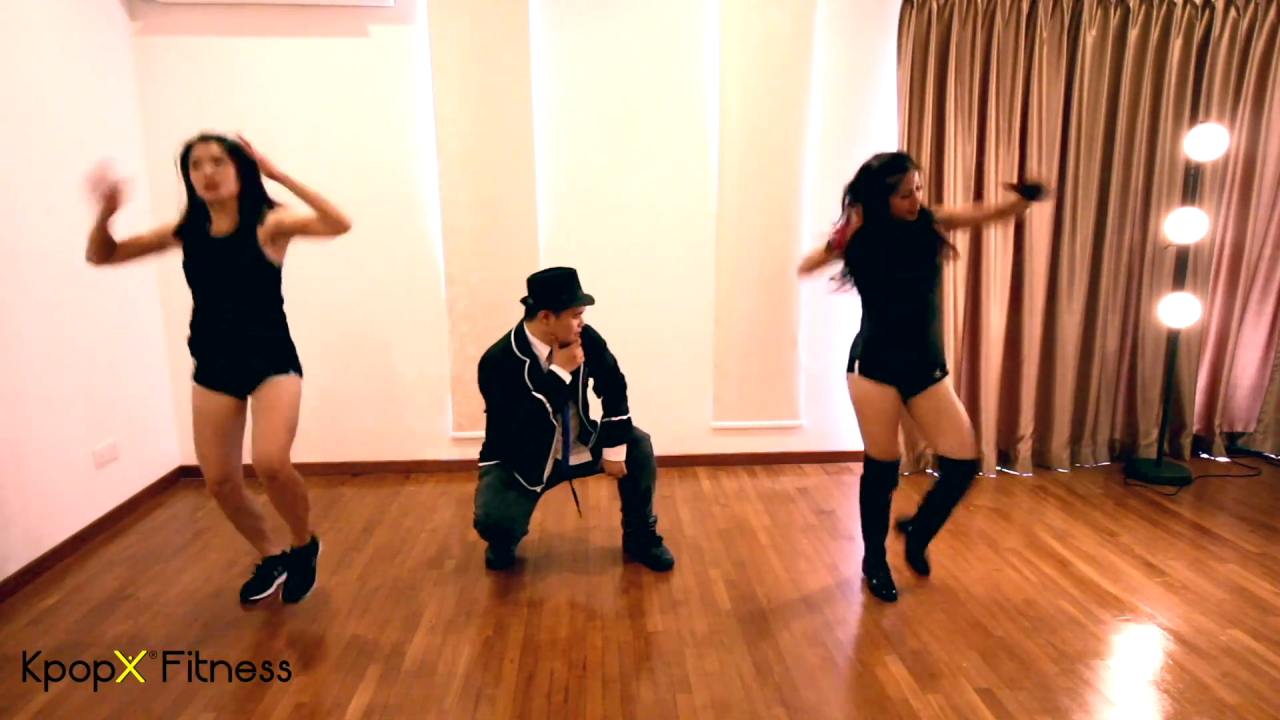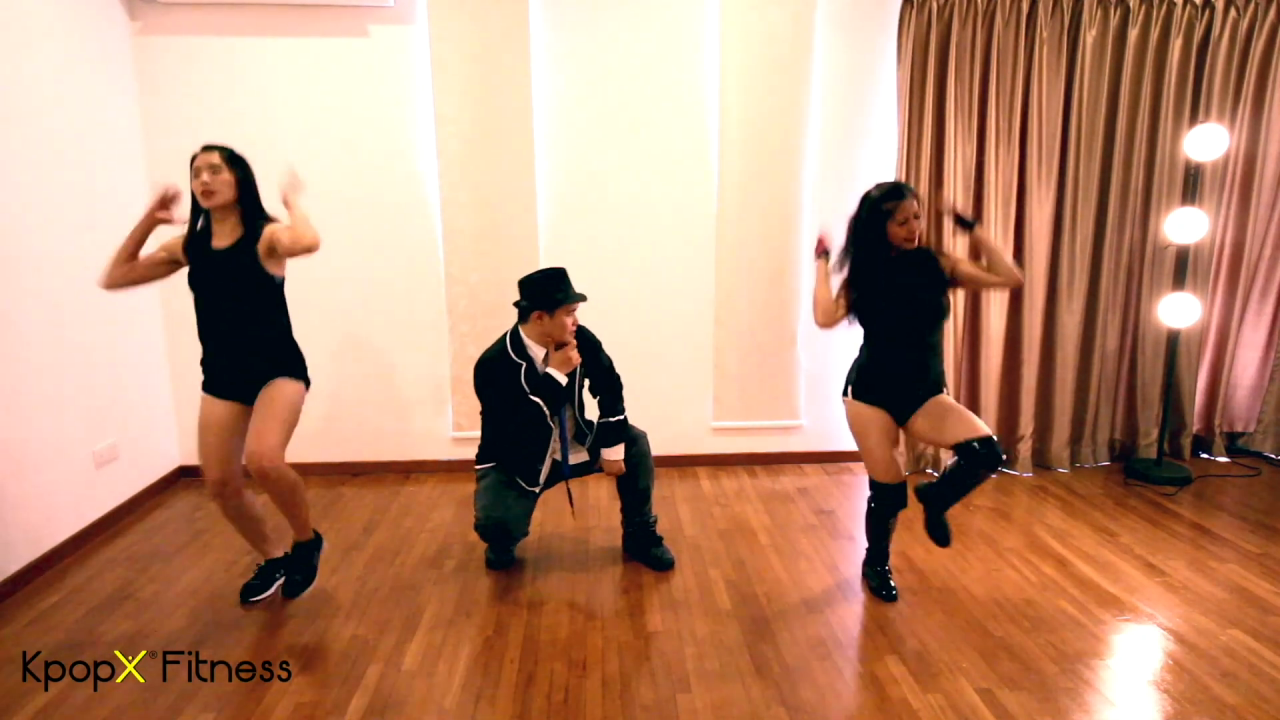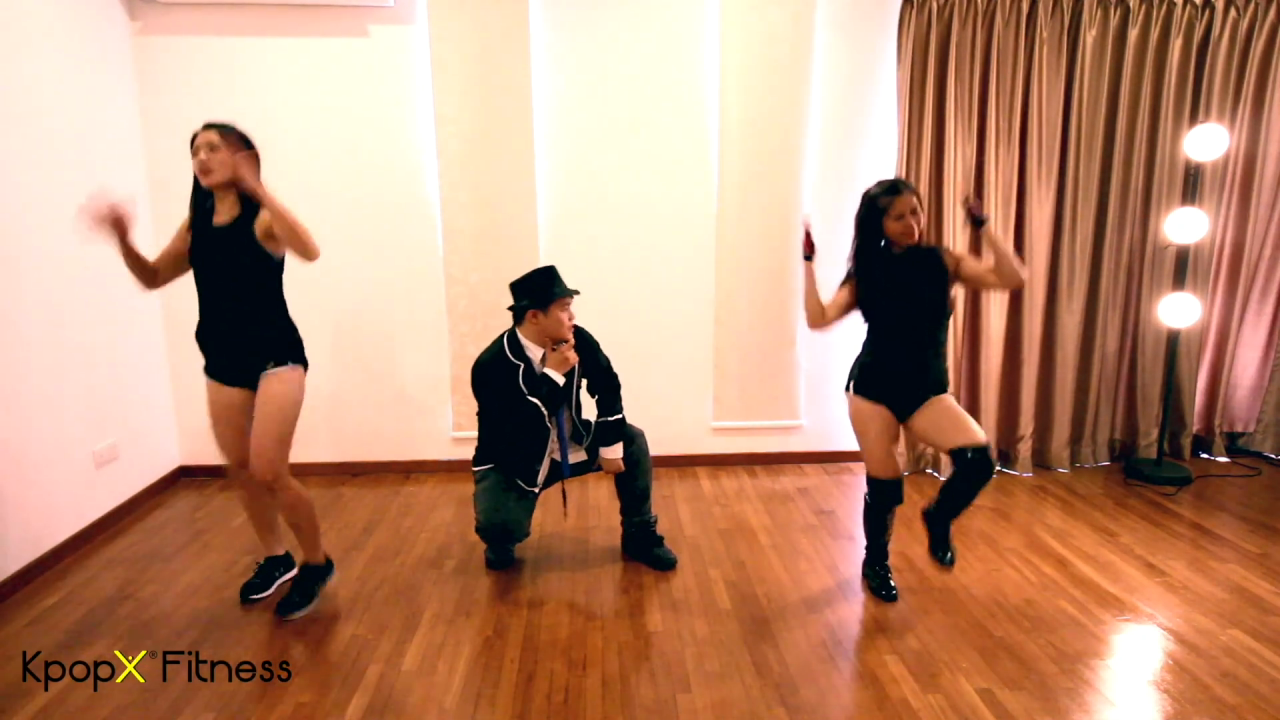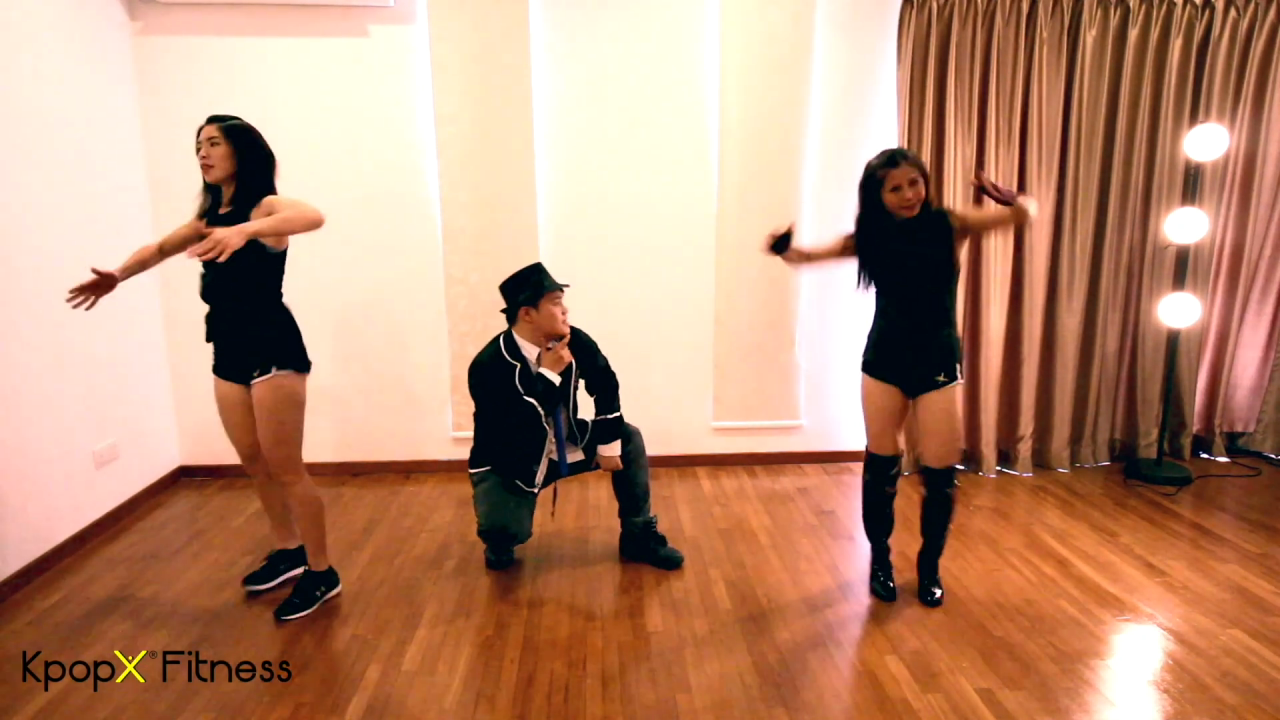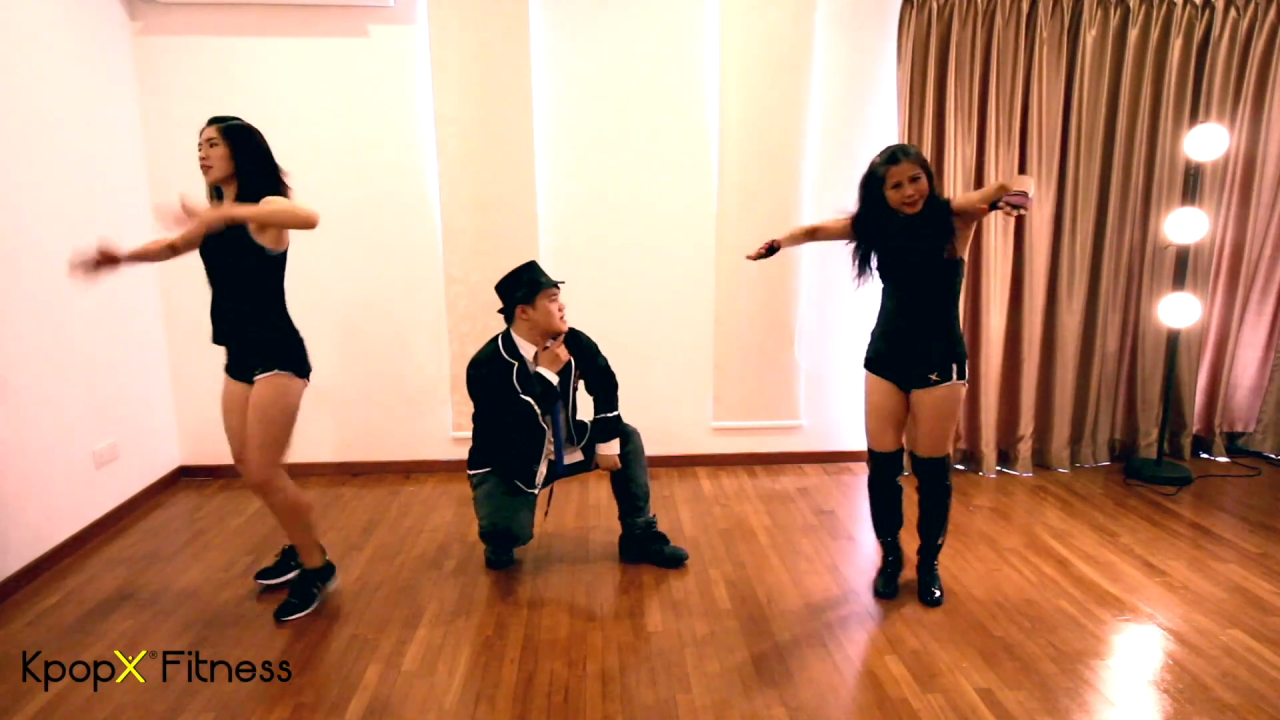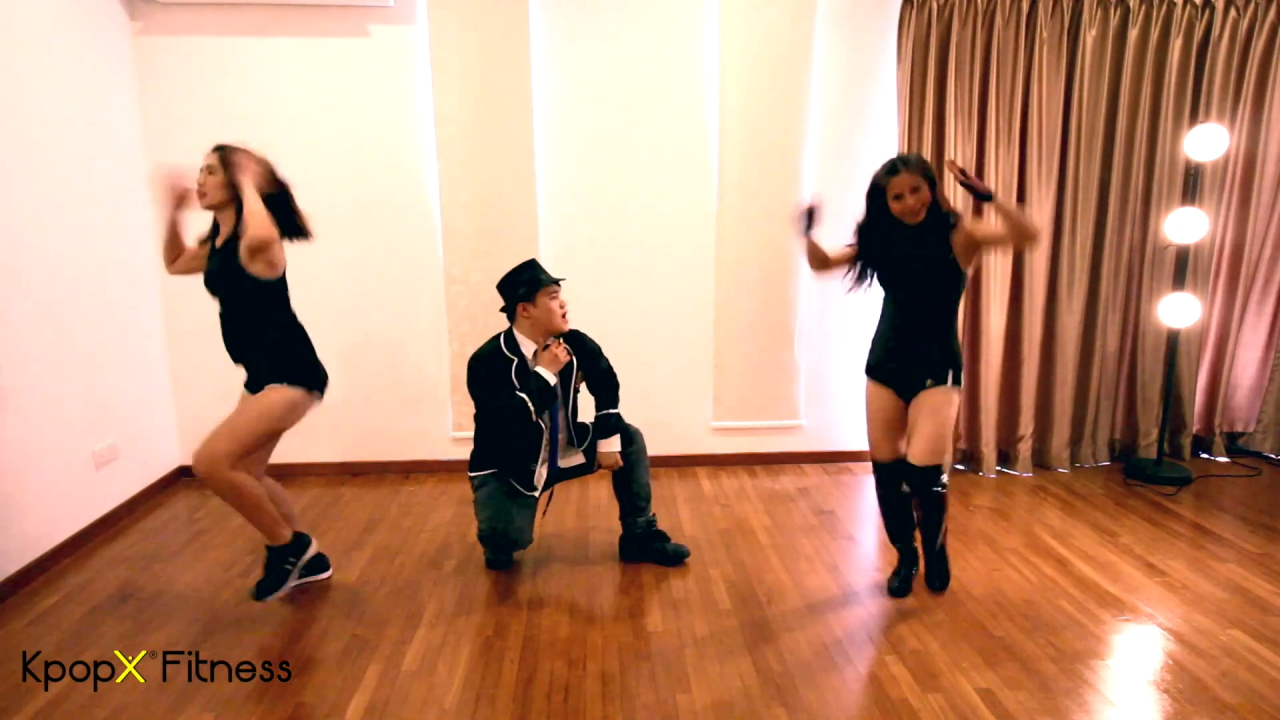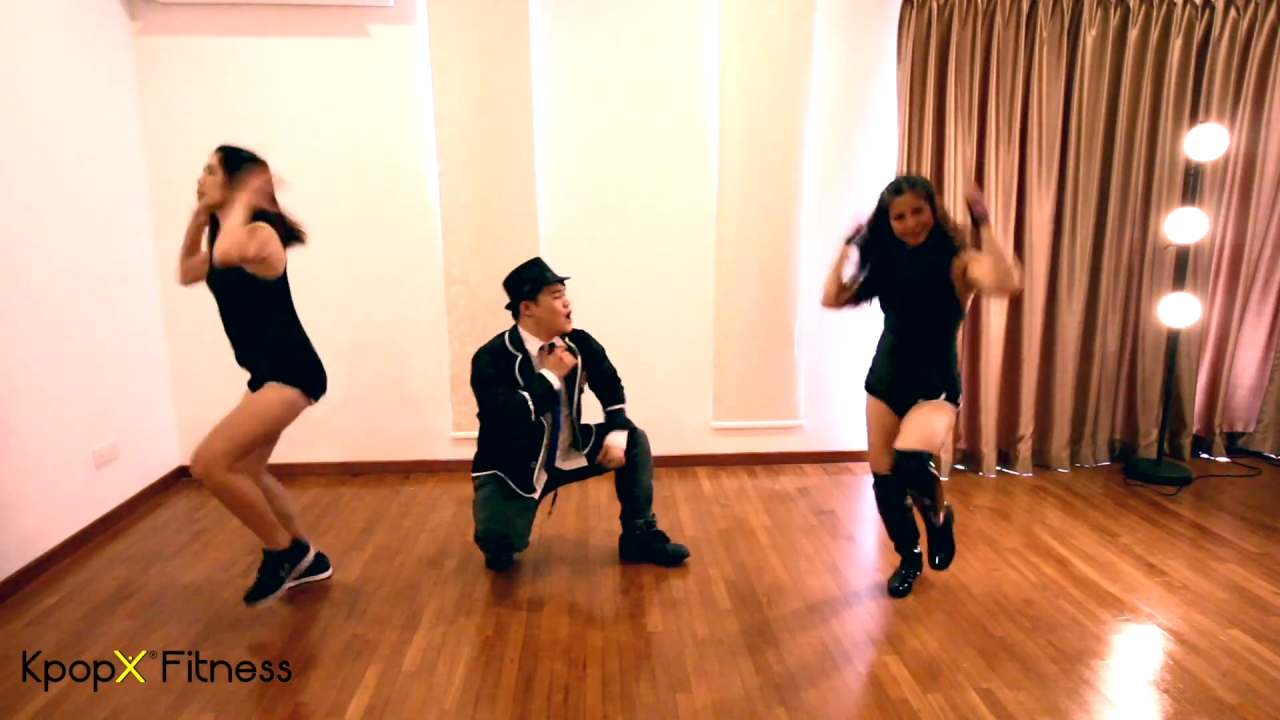
dt=0.1s
person 1, frame 1
left shoulder: (268, 221)
right shoulder: (184, 230)
left elbow: (340, 225)
right elbow: (101, 256)
left wrist: (285, 180)
right wrist: (105, 214)
left hip: (273, 365)
right hip: (214, 371)
left knee: (271, 462)
right knee: (220, 481)
left ankle: (304, 543)
right ankle: (272, 557)
person 1, frame 2
left shoulder: (268, 236)
right shoulder: (188, 245)
left elbow: (308, 243)
right elbow: (114, 279)
left wrist: (292, 201)
right wrist: (148, 221)
left hip: (279, 371)
right hip: (222, 378)
left knee: (263, 462)
right knee: (220, 483)
left ankle: (305, 539)
right ankle: (274, 559)
person 1, frame 3
left shoulder: (263, 217)
right shoulder: (196, 225)
left elbow: (308, 250)
right elbow: (153, 278)
left wrist: (261, 192)
right wrist: (123, 237)
left hip: (276, 354)
right hip: (223, 360)
left knee: (269, 472)
right knee: (244, 473)
left ankle: (316, 562)
right ankle: (276, 559)
person 1, frame 4
left shoulder: (267, 206)
right shoulder: (207, 217)
left elbow: (313, 217)
right elbow: (160, 248)
left wrist: (244, 231)
right wrist: (116, 277)
left hip: (275, 352)
right hip: (229, 356)
left knee: (285, 471)
right knee: (257, 465)
left ankle: (321, 573)
right ankle: (287, 551)
person 1, frame 5
left shoulder: (266, 209)
right shoulder: (210, 220)
left elbow: (310, 217)
right elbow: (162, 248)
left wrist: (235, 209)
right wrist: (117, 258)
left hip: (276, 357)
right hip: (239, 358)
left knee: (262, 474)
right knee: (253, 470)
left ankle: (316, 567)
right ankle: (299, 552)
person 1, frame 6
left shoulder: (256, 238)
right shoulder: (218, 242)
left elbow: (261, 235)
right elbow: (176, 262)
left wrist: (248, 185)
right wrist: (174, 211)
left hip: (291, 374)
right hip: (264, 372)
left knee: (211, 463)
right knee: (243, 473)
left ankle: (286, 543)
right ankle: (304, 554)
person 1, frame 7
left shoulder: (257, 234)
right shoulder: (227, 248)
left elbow: (230, 253)
right elbow: (189, 274)
left wrist: (242, 202)
right wrist: (199, 215)
left hip: (291, 375)
right hip: (267, 373)
left knee: (208, 463)
right knee: (244, 472)
left ankle: (282, 548)
right ankle: (305, 557)
person 2, frame 1
left shoulder: (931, 225)
right shoulder: (862, 240)
left elbow: (995, 213)
right elbow: (806, 267)
left wrist: (1025, 197)
right wrist: (838, 241)
left hip: (928, 370)
right hip: (873, 369)
left knee: (964, 464)
right knee: (882, 468)
left ankle: (918, 531)
right ankle: (876, 560)
person 2, frame 2
left shoulder: (938, 264)
right shoulder: (863, 273)
left elbow: (1011, 280)
right elbow: (825, 319)
left wrist: (975, 232)
right wrist: (823, 263)
left hip: (926, 393)
right hip: (870, 393)
left knee: (985, 452)
right knee: (888, 490)
left ankle: (934, 500)
right ankle: (876, 563)
person 2, frame 3
left shoulder: (942, 262)
right shoulder: (866, 272)
left elbow: (1014, 281)
right elbow: (818, 321)
left wrist: (984, 231)
right wrist: (810, 264)
left hip: (929, 390)
right hip: (872, 387)
left knee: (978, 460)
right knee: (885, 486)
left ankle: (939, 517)
right ankle: (874, 563)
person 2, frame 4
left shoulder: (947, 226)
right shoulder: (869, 238)
left elbow: (1025, 214)
right elbow: (808, 256)
left wrist: (1012, 201)
right wrist: (786, 248)
left hip: (939, 367)
right hip: (883, 364)
left knee: (940, 474)
right knee: (881, 468)
left ankle: (929, 567)
right ankle: (879, 558)
person 2, frame 5
left shoulder: (949, 217)
right shoulder: (874, 226)
left elbow: (1017, 186)
right elbow: (816, 229)
left wrist: (1011, 195)
right wrist: (780, 241)
left hip: (939, 361)
right hip: (884, 357)
left knee: (933, 468)
right knee: (881, 464)
left ankle: (928, 564)
right ankle: (890, 555)
person 2, frame 6
left shoulder: (958, 234)
right shoulder: (880, 240)
left elbow: (1026, 236)
right elbow: (822, 265)
left wrist: (987, 194)
right wrist: (810, 235)
left hip: (936, 372)
right hip: (886, 366)
left knee: (923, 473)
right knee: (886, 472)
left ankle: (935, 548)
right ankle: (906, 556)
person 2, frame 7
left shoulder: (957, 261)
right shoulder: (885, 264)
left elbow: (1009, 287)
right elbow: (831, 300)
left wrist: (983, 228)
right wrist: (849, 247)
left hip: (935, 390)
right hip: (883, 385)
left knee: (912, 464)
right knee: (885, 483)
left ankle: (938, 519)
right ankle: (910, 558)
person 3, frame 1
left shoulder: (585, 339)
right shoulder: (498, 361)
left elbow: (613, 387)
right elbow: (520, 428)
left wrist: (614, 447)
right wrist: (559, 373)
left hip: (577, 446)
right hip: (518, 461)
left knee: (637, 444)
right knee: (494, 523)
left ankle: (639, 535)
right ankle: (504, 540)
person 3, frame 2
left shoulder: (580, 340)
right shoulder: (494, 364)
left elbow: (609, 387)
right elbow: (517, 430)
left wrist: (612, 447)
right wrist: (555, 375)
left hip: (574, 446)
right hip: (515, 462)
left knee: (634, 442)
right knee: (494, 525)
left ankle: (640, 535)
right ankle: (504, 541)
person 3, frame 3
left shoulder: (577, 341)
right shoulder: (492, 365)
left elbow: (607, 386)
right elbow: (517, 431)
left wrist: (610, 445)
right wrist: (553, 376)
left hip: (570, 446)
right hip: (511, 463)
left knee: (631, 440)
right knee: (499, 527)
left ankle: (639, 535)
right ankle: (502, 542)
person 3, frame 4
left shoulder: (573, 340)
right shoulder: (488, 365)
left elbow: (605, 385)
right elbow: (513, 431)
left wrist: (608, 443)
right wrist: (548, 375)
left hip: (567, 446)
right hip: (509, 464)
left knee: (628, 438)
right knee: (501, 529)
left ankle: (639, 536)
right ankle: (502, 543)
person 3, frame 5
left shoulder: (573, 342)
right shoulder: (487, 365)
left elbow: (605, 385)
right elbow: (511, 429)
left wrist: (607, 442)
right wrist: (546, 374)
left hip: (564, 449)
right hip: (506, 465)
left knee: (626, 438)
right knee: (506, 533)
left ankle: (639, 536)
right ankle: (502, 538)
person 3, frame 6
left shoulder: (574, 343)
right shoulder: (486, 361)
left elbow: (606, 385)
right elbow: (506, 425)
left wrist: (608, 440)
right wrist: (544, 374)
left hip: (566, 450)
right hip: (507, 467)
left knee: (628, 439)
right knee: (505, 537)
left ankle: (640, 536)
right ankle: (501, 540)
person 3, frame 7
left shoulder: (580, 342)
right shoulder: (492, 358)
left elbow: (609, 382)
right elbow: (506, 421)
left wrist: (616, 434)
right wrist: (550, 376)
left hip: (574, 452)
right hip: (511, 468)
left knee: (634, 440)
right knee: (495, 538)
left ankle: (639, 537)
right ankle: (504, 541)
